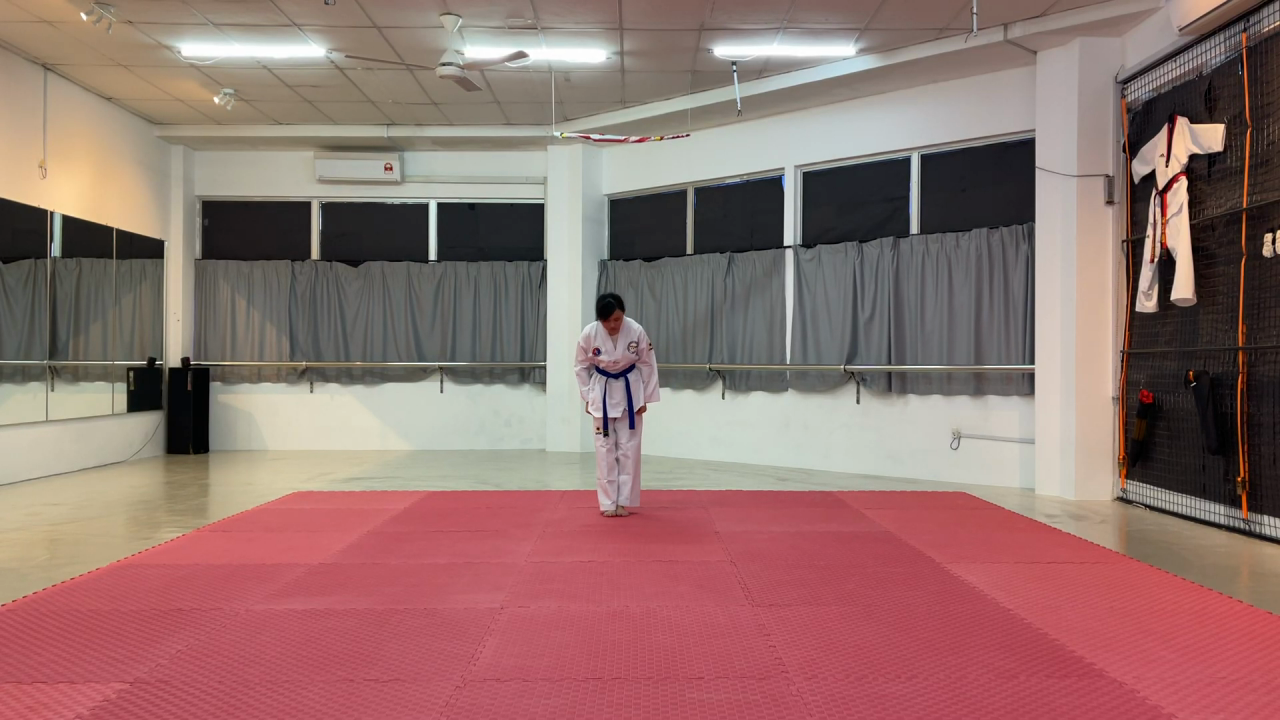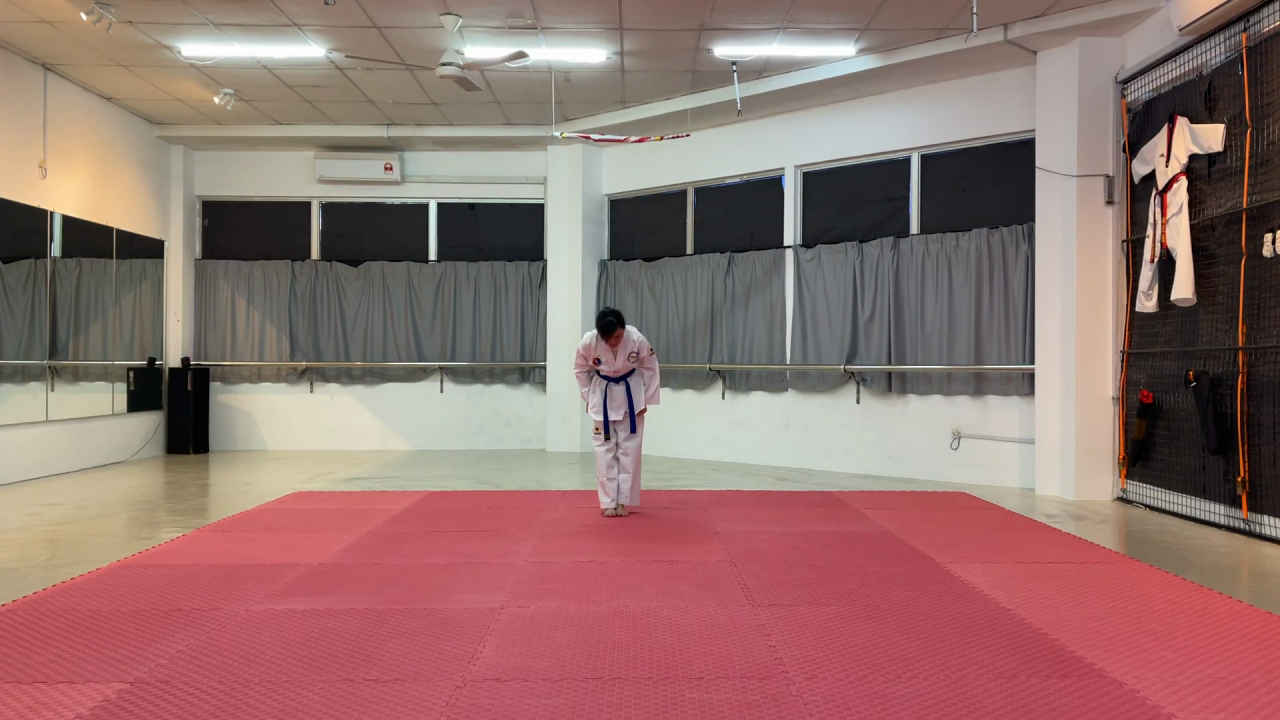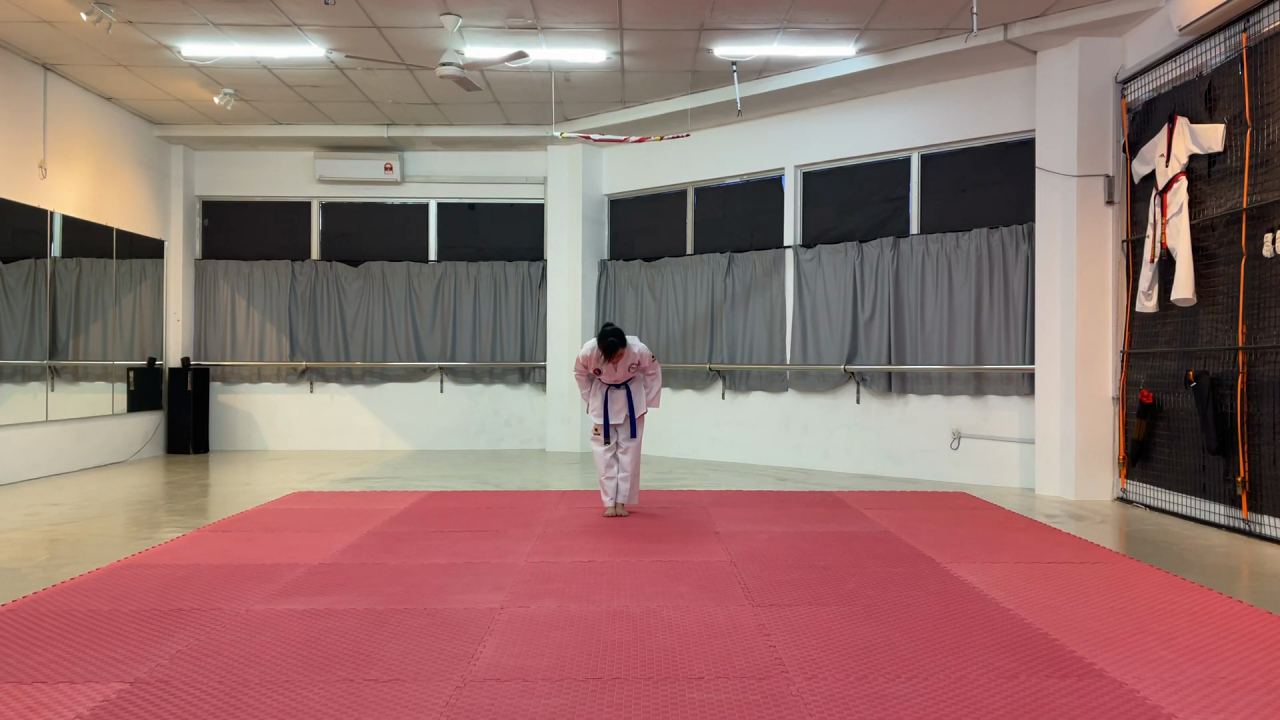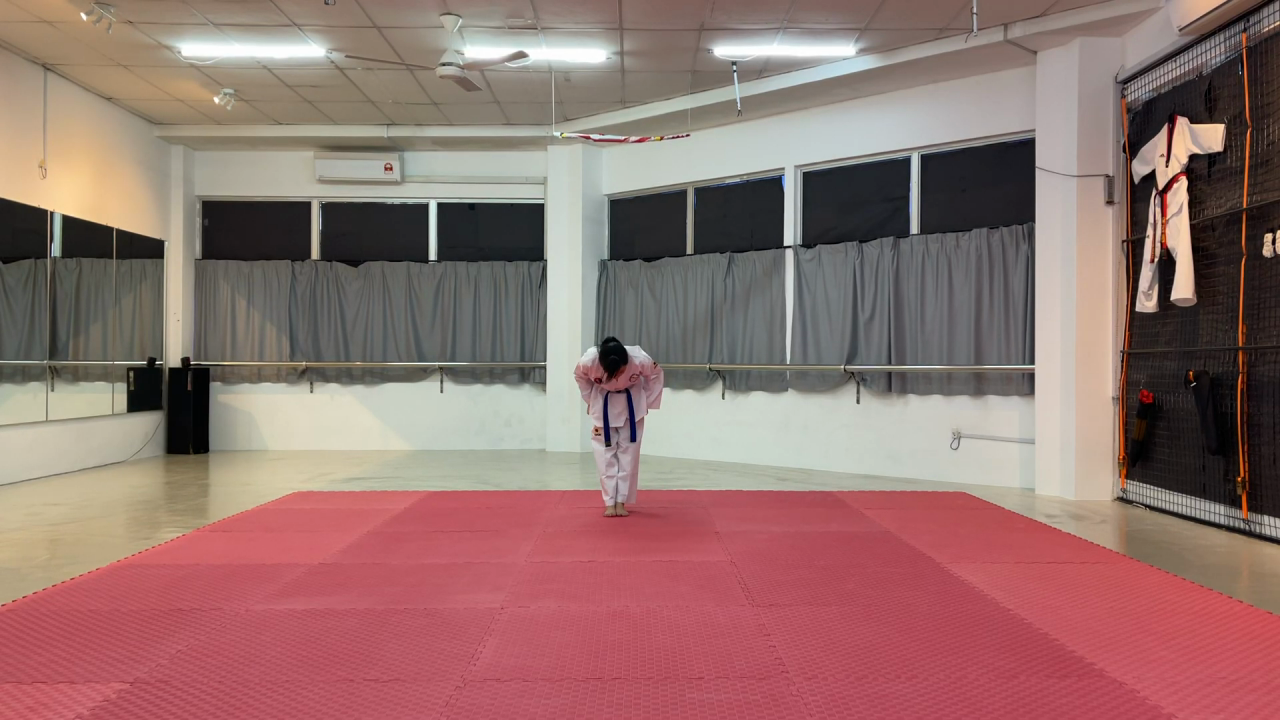
dt=0.1s
person 1, frame 1
left shoulder: (636, 331)
right shoulder: (589, 334)
left elbow: (648, 365)
right elbow: (581, 367)
left wrist: (645, 398)
right wrist: (588, 398)
left hip: (630, 392)
right hip: (602, 393)
left knee: (629, 447)
right knee: (605, 447)
left ankle: (624, 501)
right ankle: (608, 502)
person 1, frame 2
left shoulder: (637, 339)
right shoulder: (588, 342)
left elbow: (650, 368)
right elbow: (581, 370)
left wrist: (645, 400)
right wrist: (589, 398)
left hip: (630, 396)
right hip: (603, 397)
left knee: (629, 448)
right knee: (604, 448)
left ankle: (622, 501)
right ankle: (609, 502)
person 1, frame 3
left shoulder: (638, 350)
right shoulder: (588, 352)
left elbow: (653, 373)
right elbow: (580, 374)
left wrist: (645, 403)
right wrist: (590, 401)
left hip: (630, 399)
right hip: (603, 400)
left knee: (629, 448)
right knee: (604, 448)
left ankle: (622, 500)
right ankle: (609, 501)
person 1, frame 4
left shoulder: (640, 360)
right shoulder: (589, 361)
left elbow: (656, 375)
right elbow: (580, 376)
left wrist: (646, 403)
right wrist: (591, 401)
left hip: (631, 403)
right hip: (603, 404)
left knee: (628, 449)
right knee: (605, 450)
left ankle: (621, 501)
right ankle: (610, 501)
